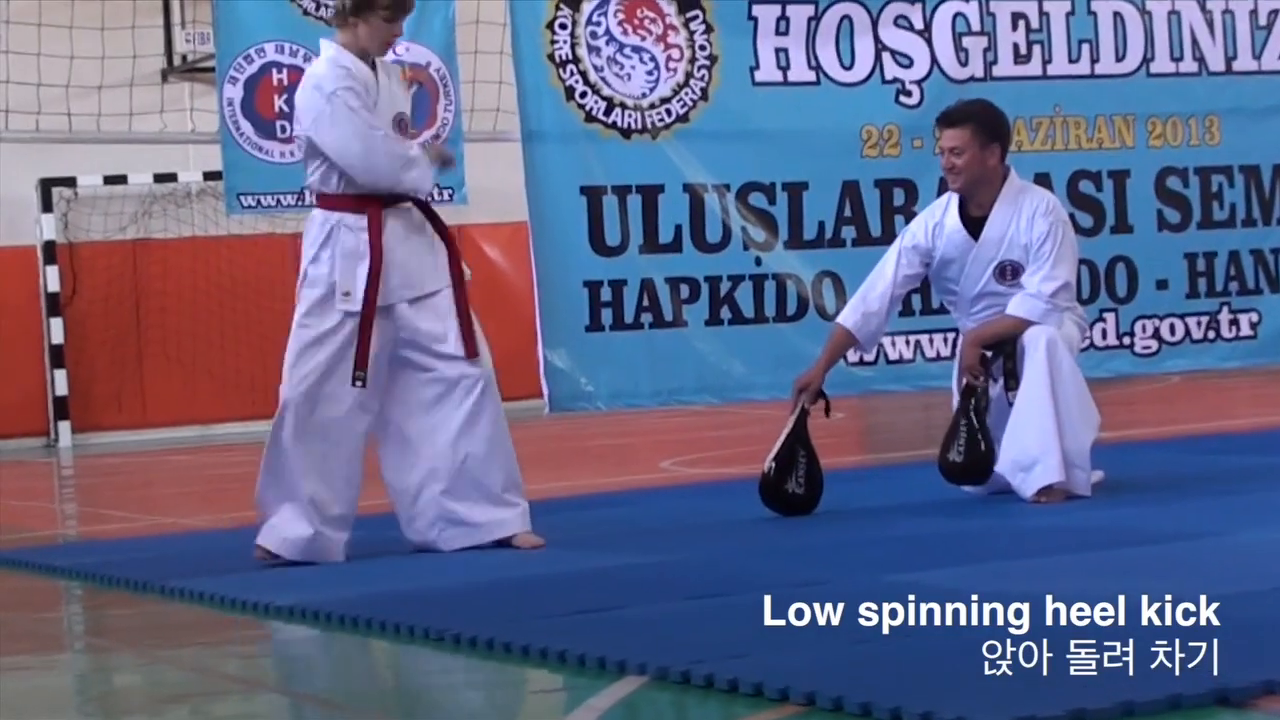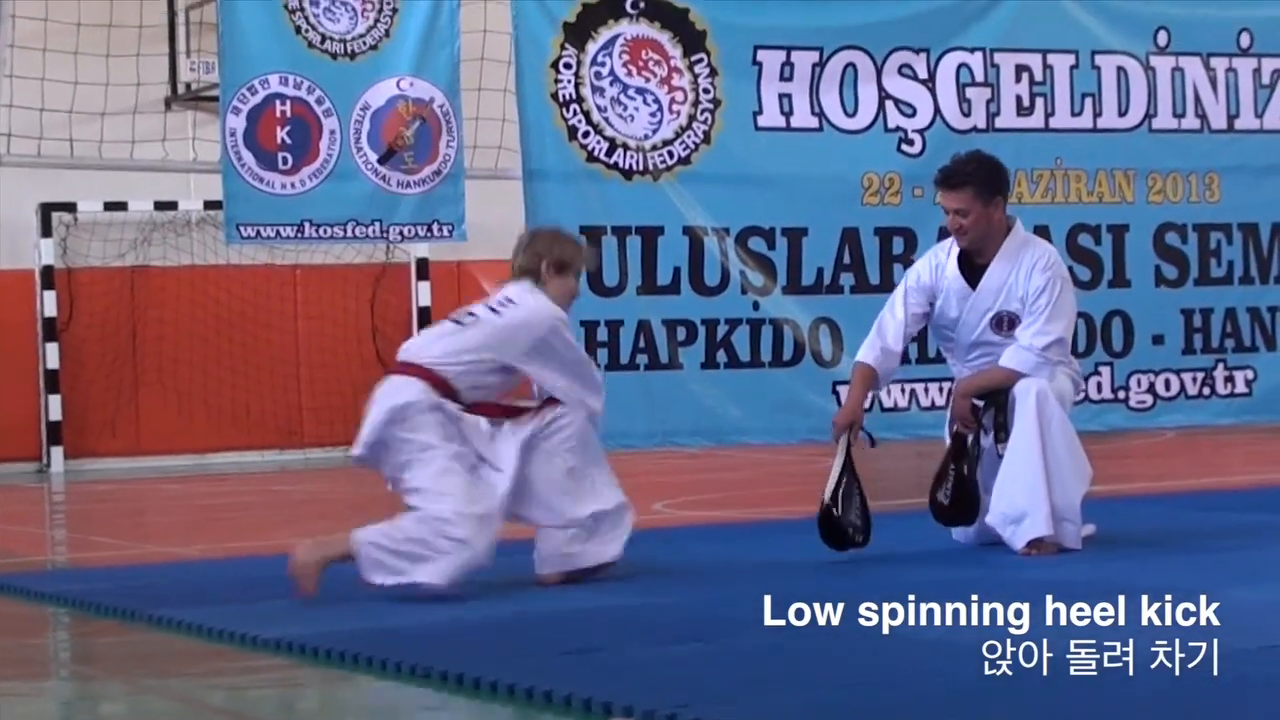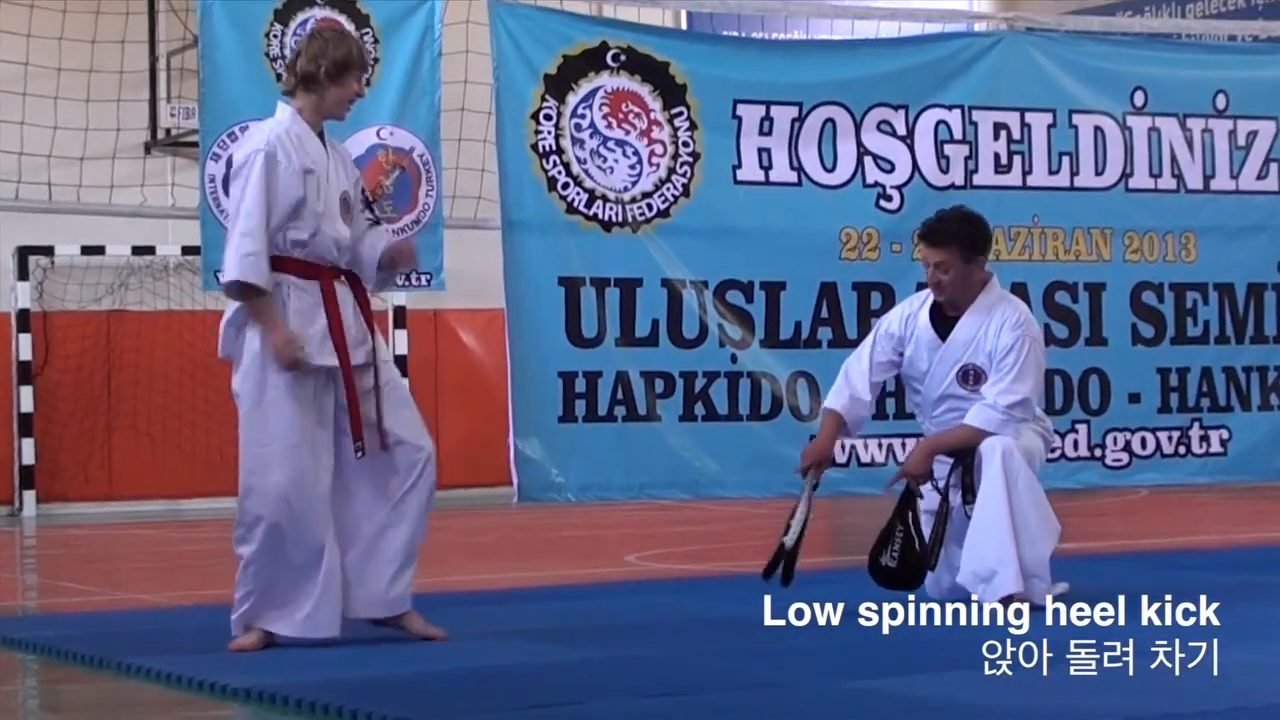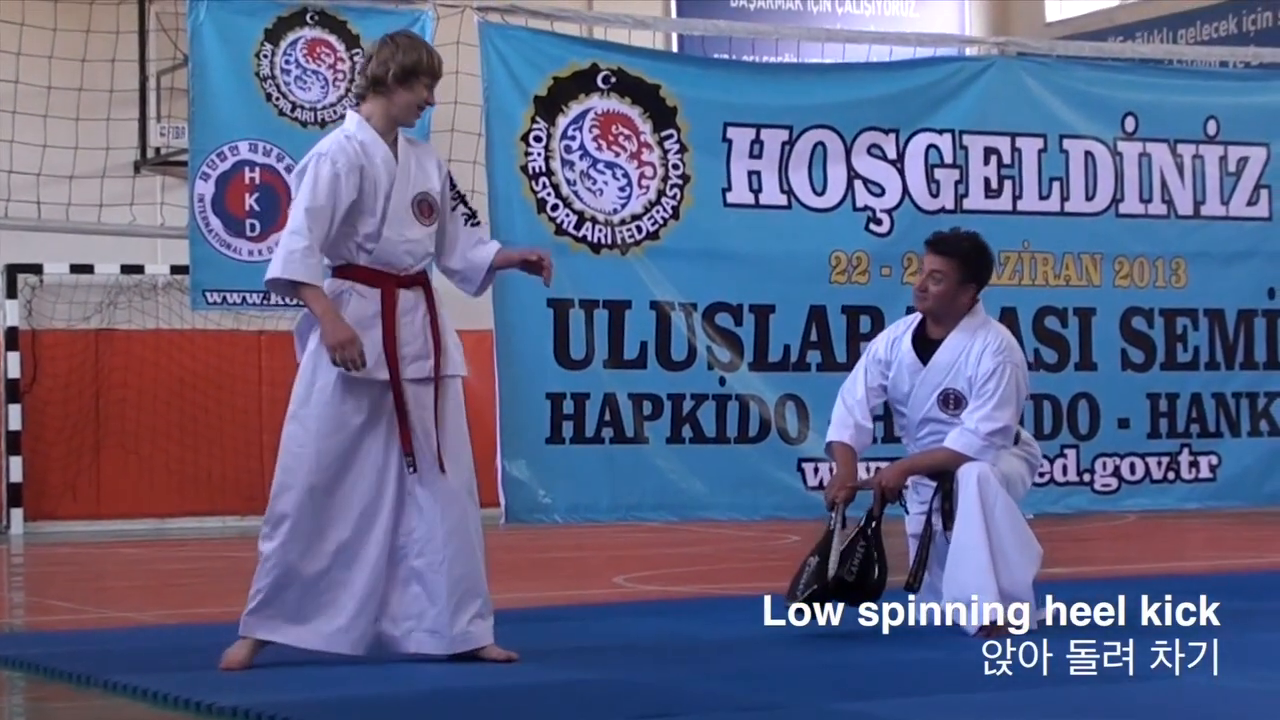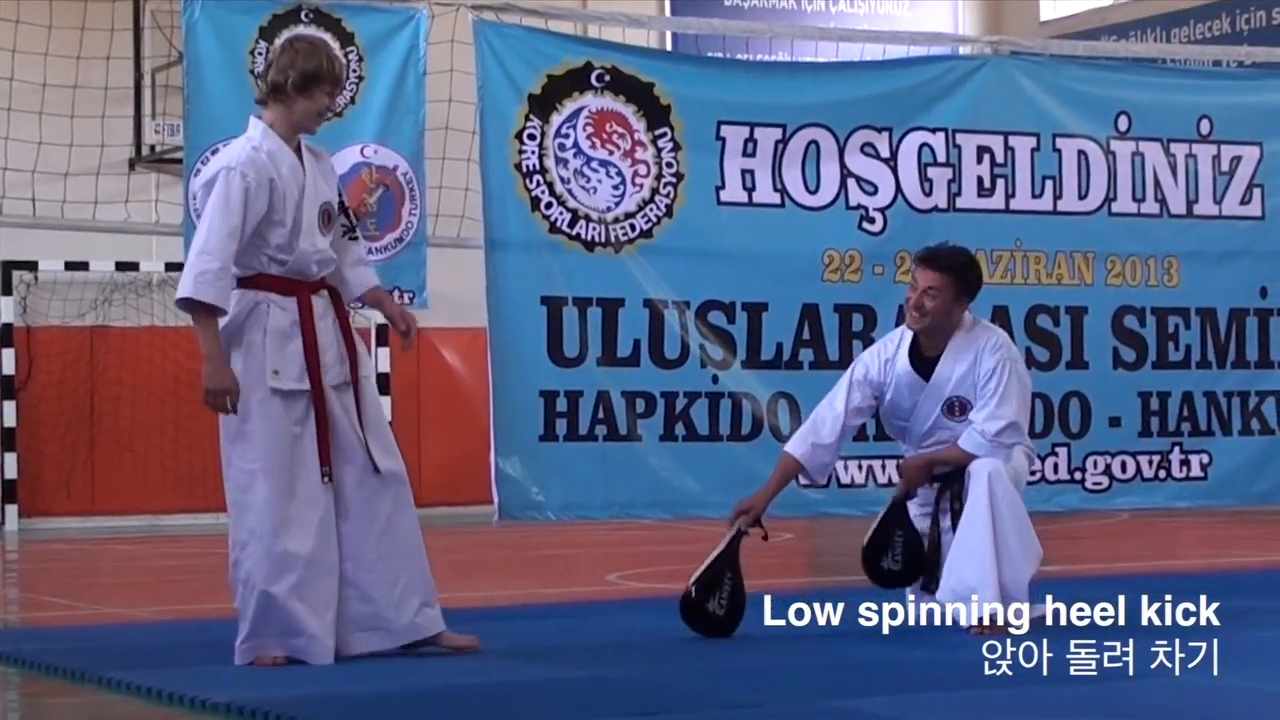
dt=1s
person 1, frame 1
left shoulder: (388, 78)
right shoulder: (324, 83)
right elbow: (384, 165)
right wrist: (430, 157)
left hip: (406, 244)
right hip: (344, 252)
left knee: (457, 377)
right knee: (320, 394)
left ankle: (490, 519)
right ankle: (295, 530)
person 1, frame 2
left shoulder: (507, 313)
right shoulder: (542, 317)
right elbow: (587, 392)
right hip: (419, 413)
left knee: (564, 422)
right knee: (463, 529)
left ankle: (566, 554)
right ankle: (330, 551)
person 1, frame 3
left shoulder: (334, 155)
right shoulder: (269, 145)
left elbow: (358, 242)
right elbow: (246, 245)
left wrist: (392, 254)
right wrist: (272, 326)
left hip: (343, 316)
right hip: (285, 317)
left knee: (406, 456)
right knee: (284, 480)
left ankle: (387, 602)
right ankle: (264, 617)
person 1, frame 4
left shoulder: (426, 160)
right shoulder: (339, 154)
left elbow: (455, 241)
right elbow: (297, 248)
left wrist: (515, 259)
right wrist: (330, 320)
left hip: (419, 329)
right hip: (354, 326)
left knee: (442, 484)
right knee: (313, 484)
left ankle: (456, 628)
right ankle: (265, 626)
person 1, frame 5
left shoulder: (318, 164)
right shoulder: (244, 163)
right elbow: (208, 266)
left wrist: (386, 303)
right wrist: (214, 359)
left hip: (326, 335)
right hip: (267, 339)
left knee: (374, 478)
right knee: (270, 497)
left ankle: (409, 621)
right ankle: (272, 636)
person 2, frame 1
left shoulder: (1039, 209)
right shoulder: (934, 222)
left elbow: (1046, 301)
right elbow: (876, 295)
left wrist: (976, 338)
right wrist: (822, 366)
left hip: (1043, 328)
right hip: (980, 346)
left knee: (1042, 343)
right knee: (981, 477)
left ankle: (1055, 473)
person 2, frame 2
left shoulder: (1040, 262)
right shoulder: (935, 265)
left elbow: (1040, 355)
right elbow: (885, 337)
left wrist: (967, 387)
right wrist: (855, 400)
left hip: (1039, 383)
right hip: (971, 401)
left knee: (1032, 395)
right knee: (973, 531)
left ankle: (1045, 525)
person 2, frame 3
left shoulder: (1012, 321)
right shoulder: (908, 315)
left elbow: (1006, 413)
right elbow: (857, 377)
left wrist: (928, 447)
right wrist: (826, 437)
left hip: (1010, 438)
right hip: (942, 459)
left knee: (998, 453)
right knee: (946, 588)
left ankle: (1016, 583)
person 2, frame 4
left shoulder: (995, 348)
right shoulder: (894, 340)
left elbow: (983, 440)
right elbow: (852, 406)
left wrist: (904, 467)
right wrist: (846, 469)
left hip: (997, 462)
right hip: (928, 481)
left knee: (974, 478)
left ankle: (1000, 605)
person 2, frame 5
left shoulder: (992, 348)
right shoulder: (884, 356)
left elbow: (997, 436)
right elbow: (825, 424)
left wrist: (927, 460)
right wrist: (766, 494)
left hip: (990, 462)
right hip: (926, 482)
left knee: (988, 475)
right knee: (932, 608)
left ankle: (993, 603)
